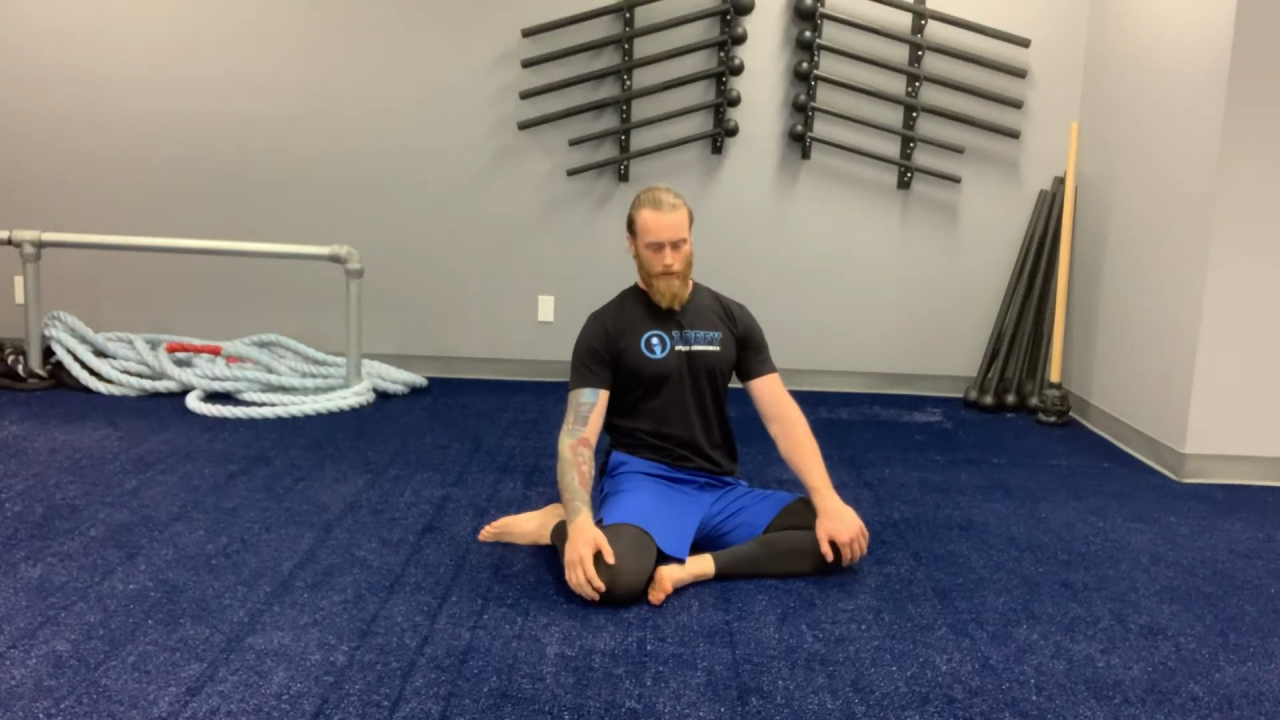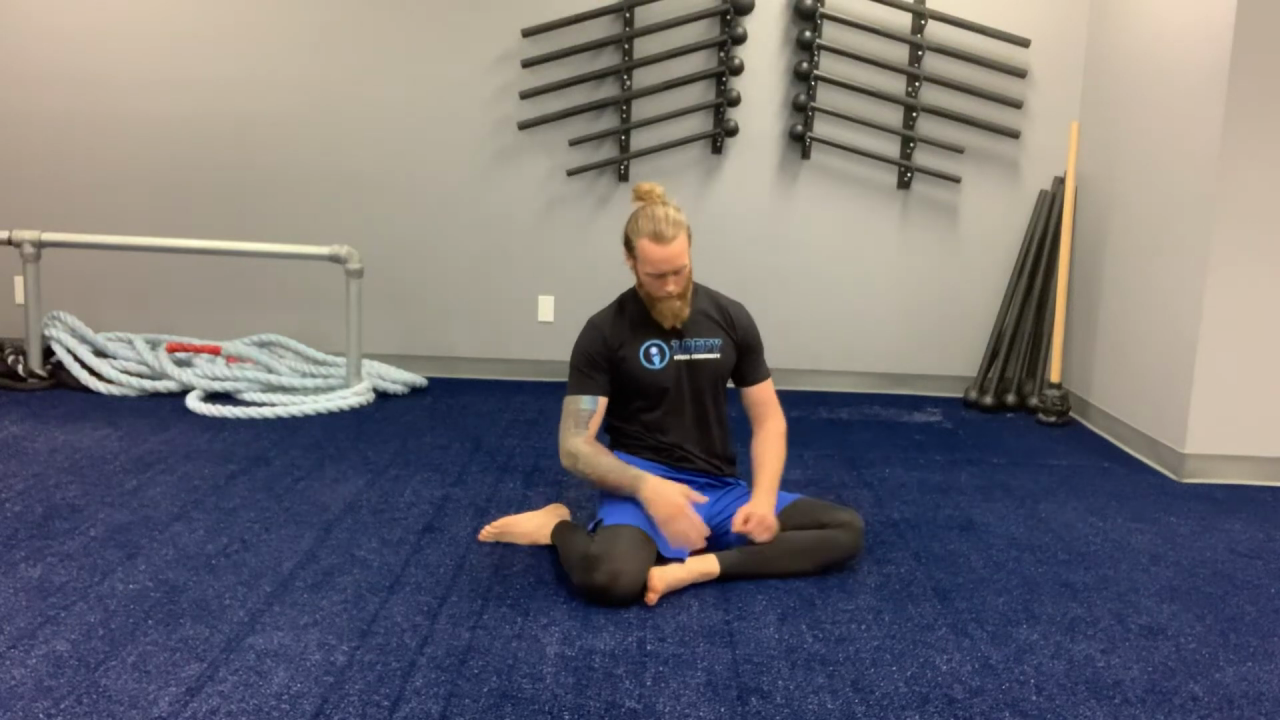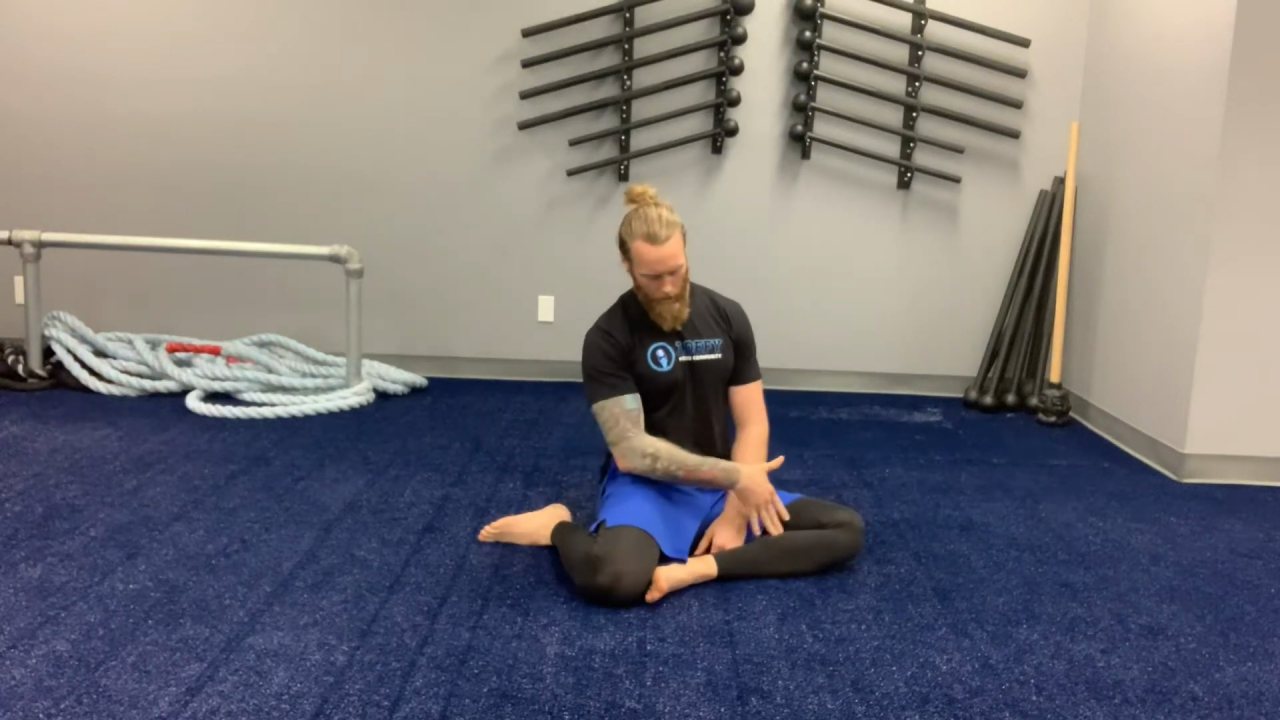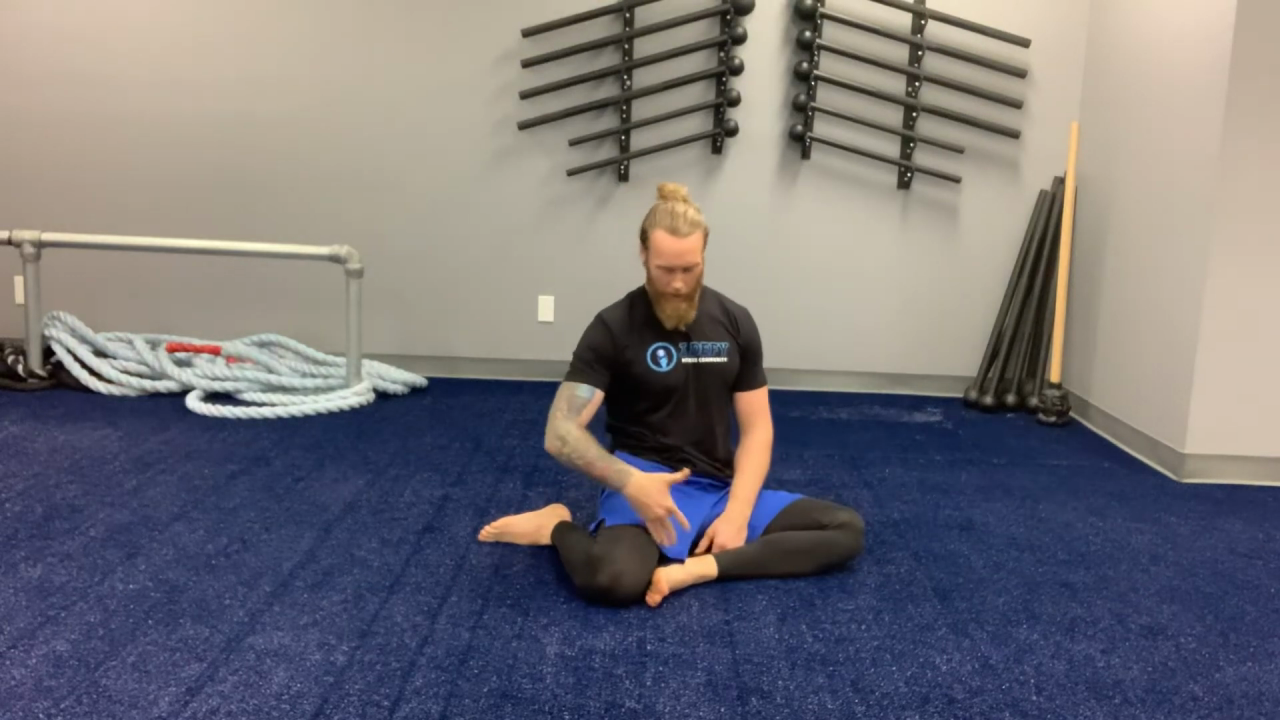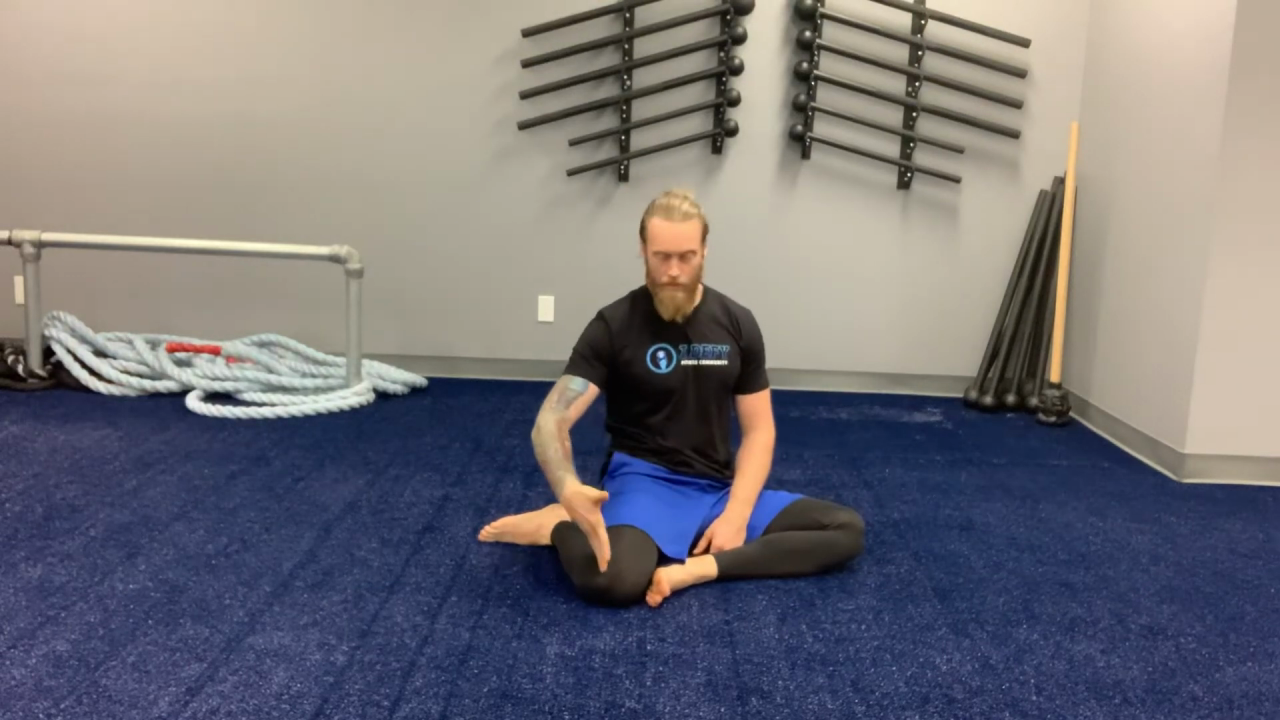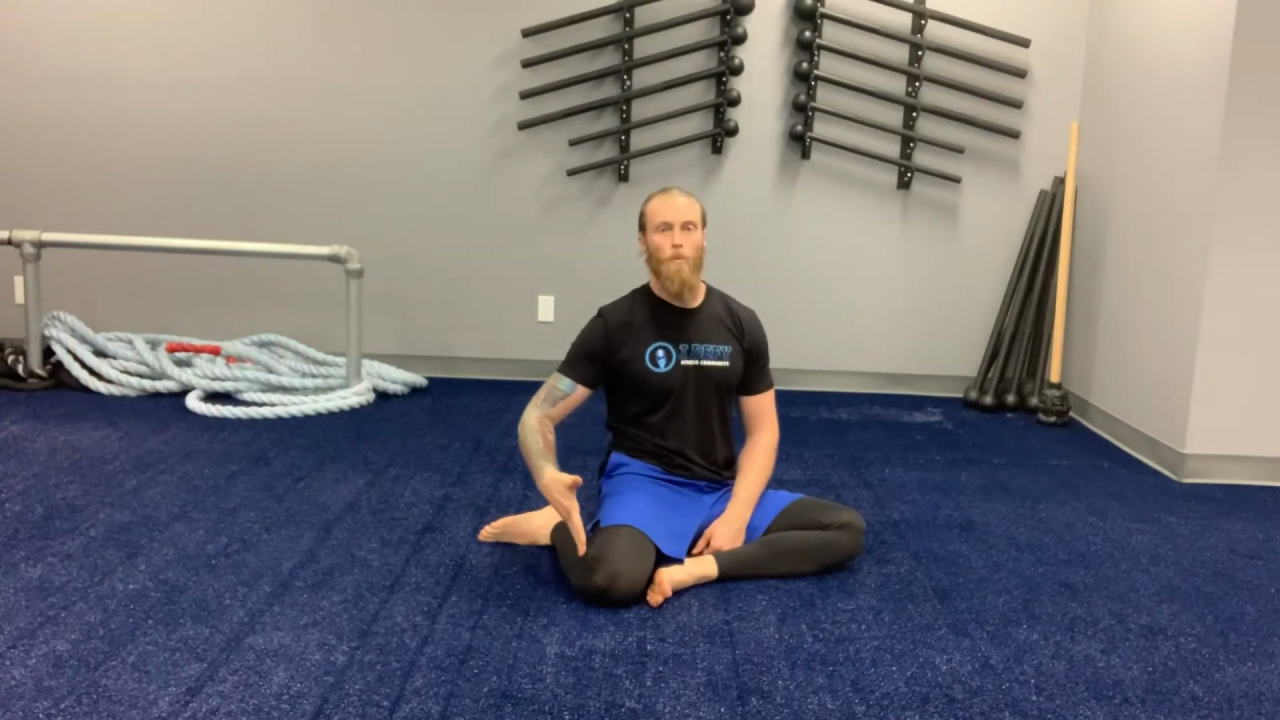
dt=0.4s
person 1, frame 1
left shoulder: (731, 317)
right shoulder: (607, 326)
left elbow: (781, 415)
right elbow: (577, 436)
left wrist: (828, 501)
right wrist: (580, 521)
left hip: (720, 489)
right hip: (643, 480)
left knee: (840, 541)
right knee: (616, 577)
left ankle: (694, 567)
right ankle: (555, 525)
person 1, frame 2
left shoulder: (731, 317)
right shoulder: (604, 333)
left elbow: (768, 418)
right elbow: (574, 446)
left wrist: (765, 496)
right wrist: (648, 488)
left hip: (717, 488)
right hip: (641, 486)
left knee: (847, 530)
right knee: (612, 578)
left ankle: (695, 568)
right ankle: (557, 526)
person 1, frame 3
left shoulder: (727, 317)
right shoulder: (609, 337)
left elbow: (752, 425)
right elbow: (630, 450)
left wrist: (737, 510)
right wrist: (735, 477)
left hip: (720, 489)
right hip: (647, 487)
left knee: (846, 528)
right knee: (615, 579)
left ankle: (694, 569)
right ankle: (558, 528)
person 1, frame 4
left shoulder: (735, 322)
right shoulder: (613, 328)
left elbow: (756, 429)
right elbow: (560, 432)
left wrist: (737, 514)
right wrist: (629, 481)
left hip: (721, 488)
right hip: (646, 486)
left knee: (847, 529)
right knee: (613, 578)
left ankle: (695, 569)
right ankle: (556, 527)
person 1, frame 5
left shoulder: (737, 323)
right shoulder: (613, 326)
left elbow: (758, 431)
right elbow: (551, 422)
left wrist: (737, 514)
right wrist: (568, 490)
left hip: (720, 488)
right hip: (646, 483)
left knee: (847, 529)
right knee: (614, 578)
left ankle: (696, 568)
right ankle: (555, 526)
person 1, frame 6
left shoulder: (741, 323)
right shoulder: (614, 324)
left elbow: (762, 431)
right elbow: (539, 415)
left wrist: (737, 516)
right wrist: (546, 477)
left hip: (721, 489)
right hip: (644, 482)
left knee: (847, 528)
right knee: (612, 578)
left ankle: (695, 568)
right ankle: (556, 527)
